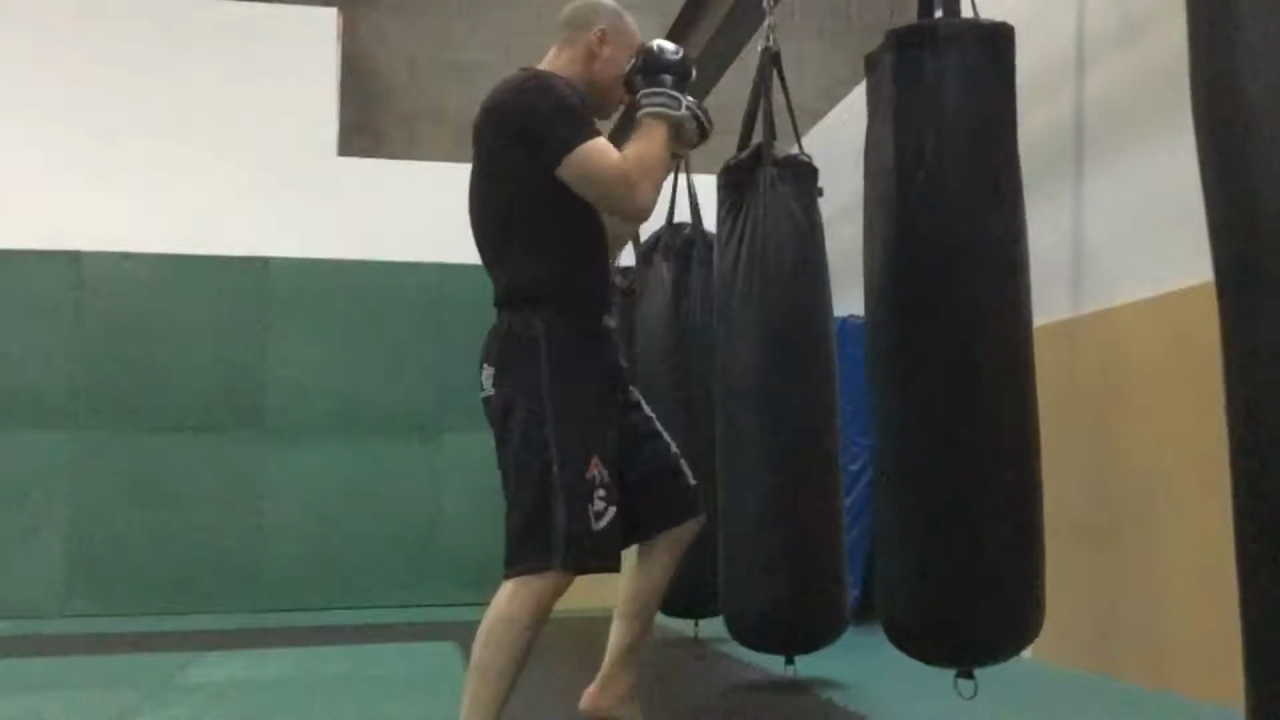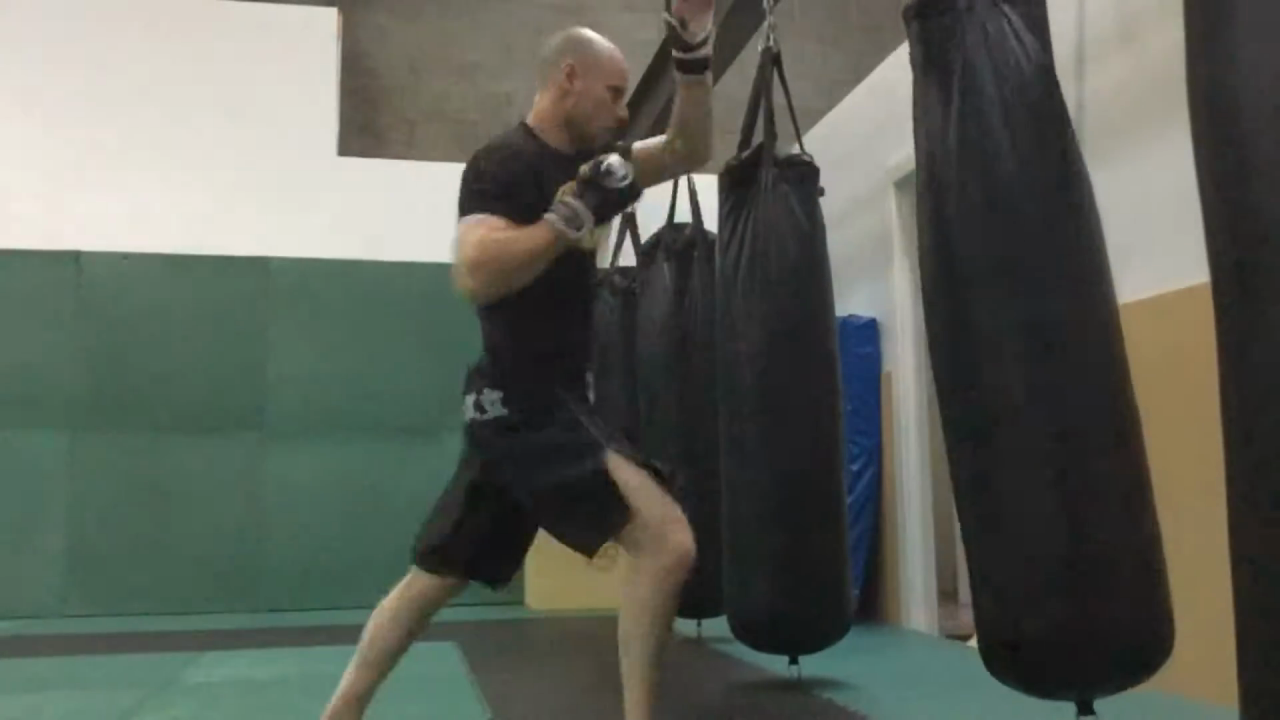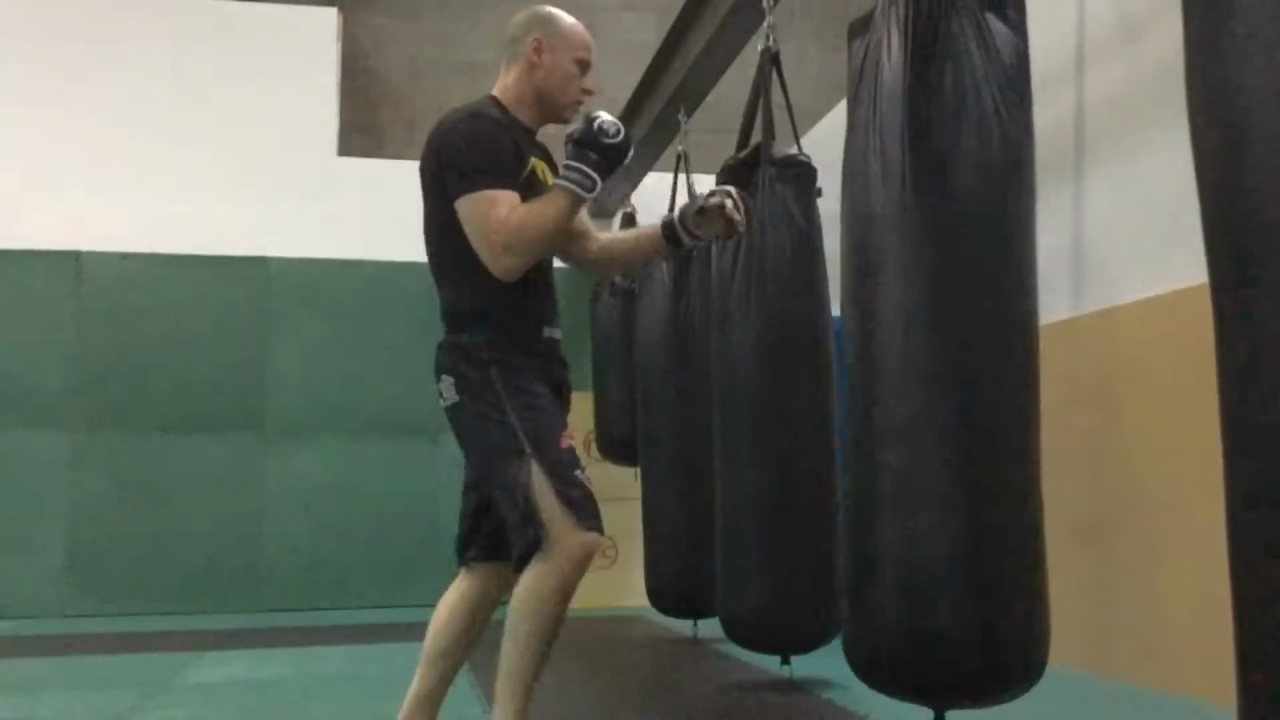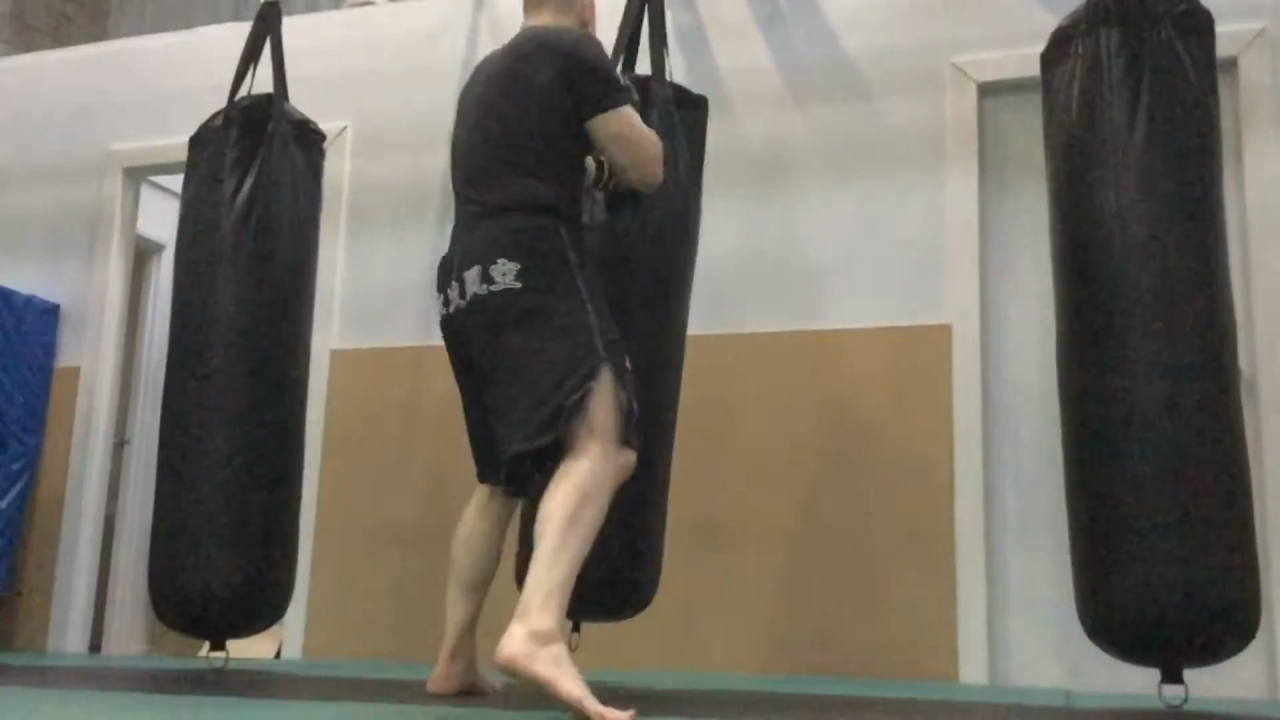
dt=1s
person 1, frame 1
left shoulder: (549, 115)
right shoulder: (533, 98)
left elbow: (600, 232)
right elbow: (629, 194)
left wrist: (672, 144)
right wrist: (662, 101)
left hip: (585, 351)
right hip: (545, 352)
left knee: (675, 515)
right knee: (546, 565)
person 1, frame 2
left shoulder: (574, 158)
right shoulder: (507, 162)
left elbow: (687, 151)
right elbow: (477, 277)
right wrist: (579, 212)
left hip: (528, 404)
right hip: (526, 401)
left knee: (439, 574)
right knee: (669, 542)
person 1, frame 3
left shoulder: (531, 149)
right shoulder: (469, 134)
left elbow: (595, 253)
right elbow: (506, 255)
left wrist: (685, 226)
right wrist: (583, 171)
left hip: (528, 366)
right hip: (490, 367)
left knee: (492, 563)
right knee: (572, 539)
person 1, frame 4
left shoulder: (487, 72)
right elbow: (645, 172)
right wrist: (626, 111)
left hip: (464, 281)
right hip: (531, 264)
left knee: (502, 478)
right knee: (604, 441)
left ankle: (453, 657)
right ankle: (535, 633)
